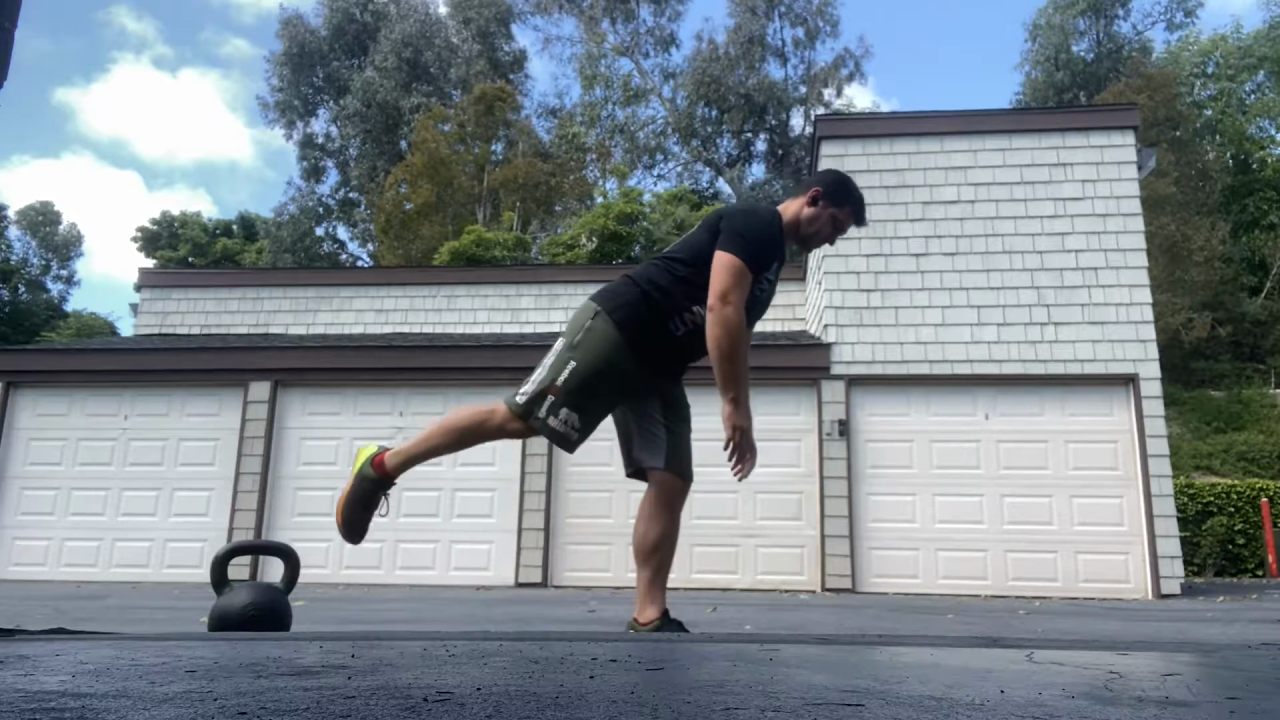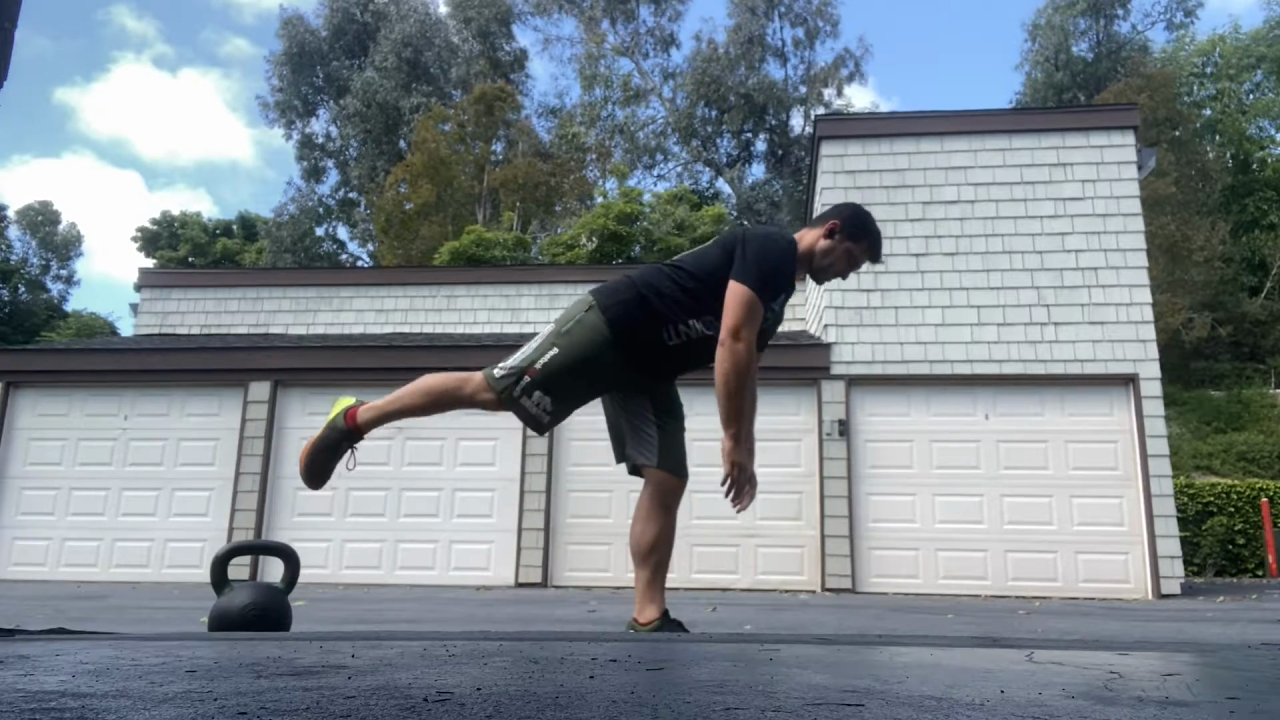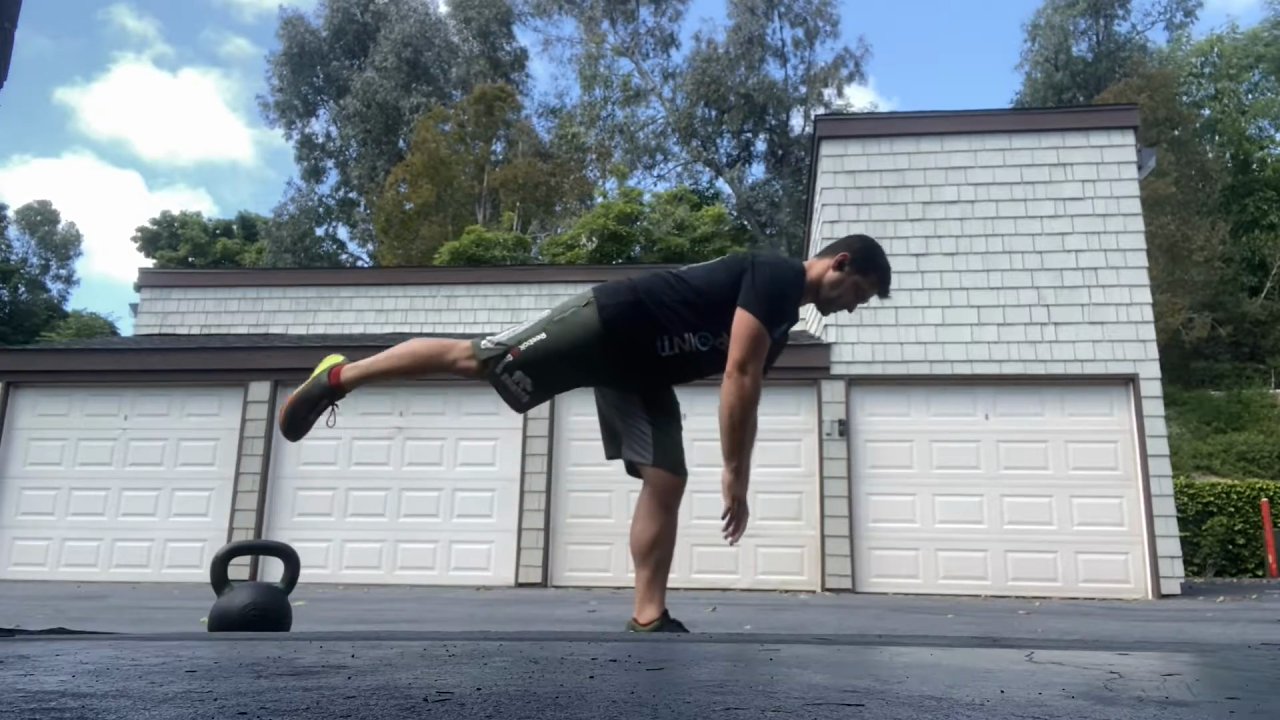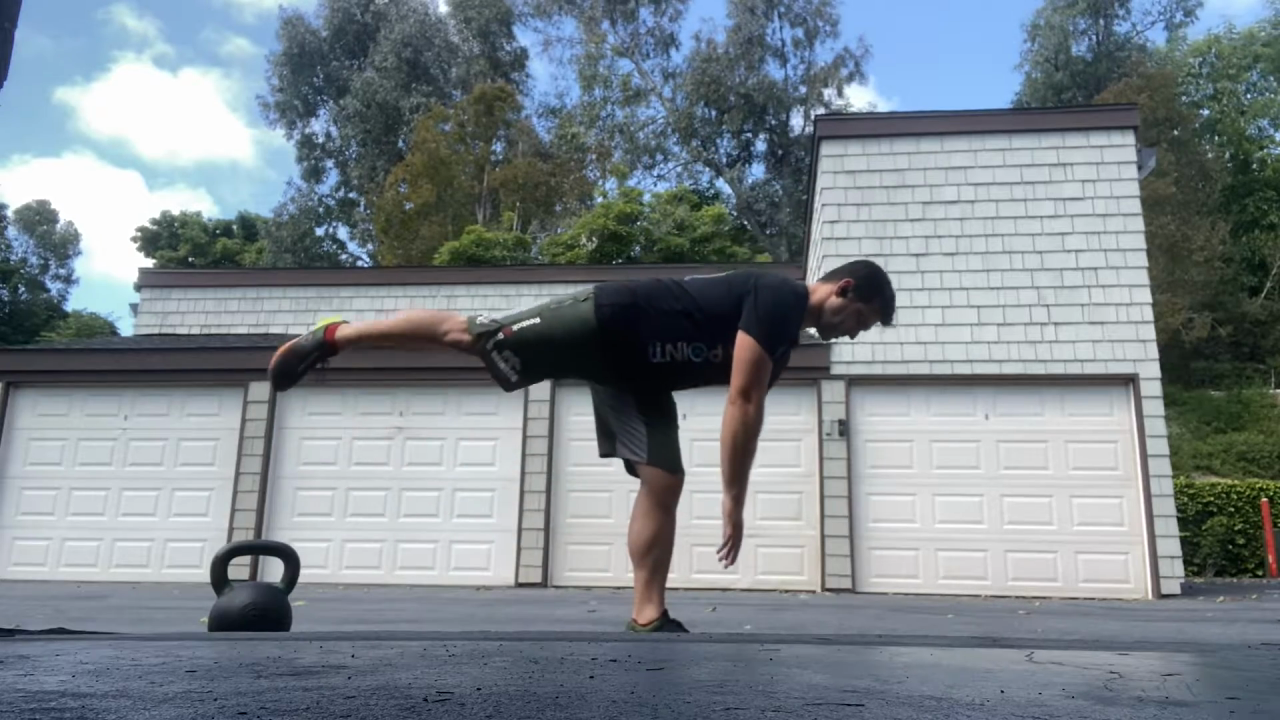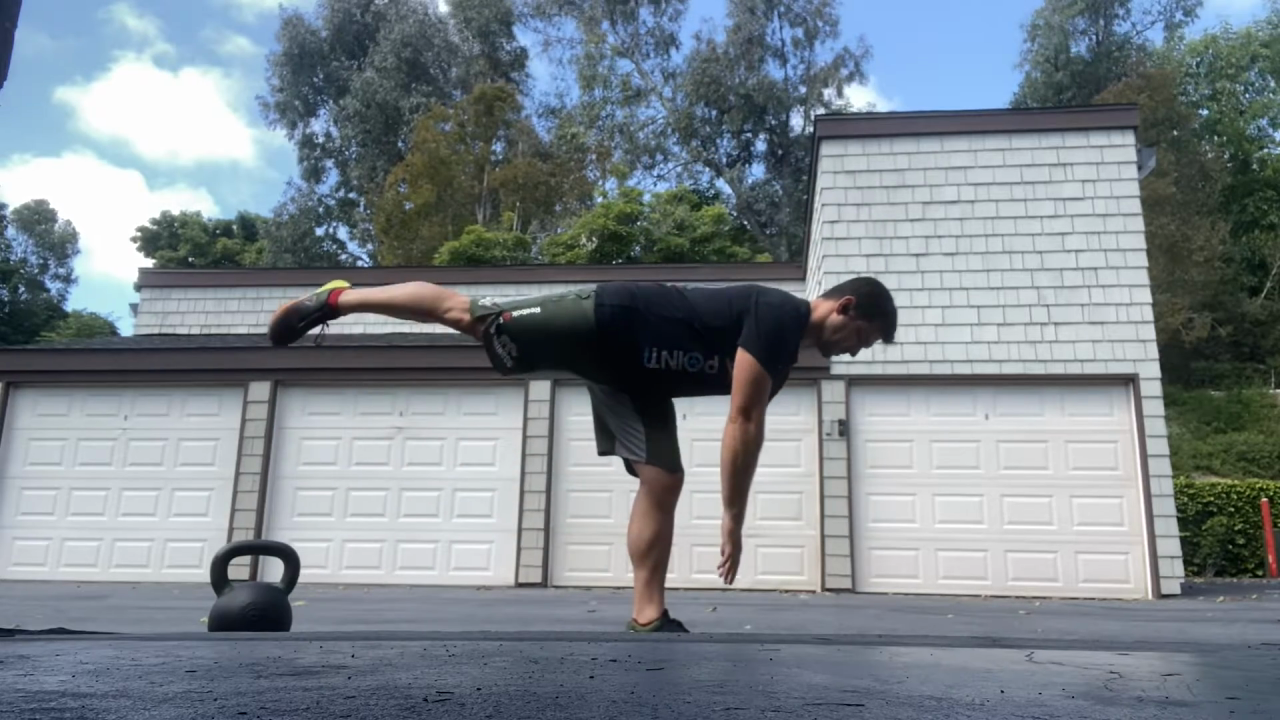
dt=0.2s
person 1, frame 1
left shoulder: (773, 256)
right shoulder: (755, 223)
left elbow: (734, 337)
right elbow: (723, 309)
left wrist: (742, 422)
right wrist: (733, 404)
left hip: (657, 363)
right hip: (615, 327)
left knee: (671, 481)
right knee: (516, 418)
left ankle: (649, 615)
right ankle: (384, 466)
person 1, frame 2
left shoulder: (778, 292)
right shoulder: (767, 249)
left elbow: (742, 364)
right elbow: (732, 345)
left wrist: (745, 453)
right wrist: (734, 441)
left hip: (647, 365)
right hip: (609, 325)
left knee: (667, 480)
right knee: (490, 388)
left ankle: (648, 612)
right ankle: (356, 420)
person 1, frame 3
left shoulder: (781, 320)
right shoulder: (775, 277)
left elbow: (746, 390)
right elbow: (737, 378)
left wrist: (737, 479)
right wrist: (733, 473)
left hip: (641, 369)
right hip: (605, 326)
left knee: (666, 481)
right knee: (471, 357)
left ankle: (648, 613)
right ankle: (338, 378)
person 1, frame 4
left shoulder: (784, 338)
right shoulder: (777, 299)
left elbow: (747, 411)
right elbow: (741, 404)
left wrist: (735, 500)
right wrist: (733, 499)
left hip: (636, 369)
right hip: (602, 325)
left knee: (663, 481)
right knee: (464, 332)
left ankle: (647, 615)
right ankle: (333, 336)
person 1, frame 5
left shoulder: (782, 355)
right shoulder: (778, 318)
left elbow: (749, 428)
right elbow: (740, 422)
left wrist: (736, 515)
right wrist: (732, 518)
left hip: (632, 372)
right hip: (601, 326)
left knee: (663, 481)
right knee: (464, 313)
left ankle: (648, 615)
right ankle: (337, 299)
